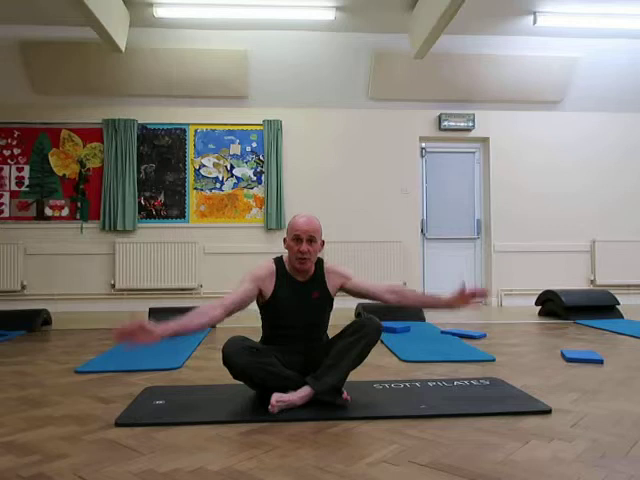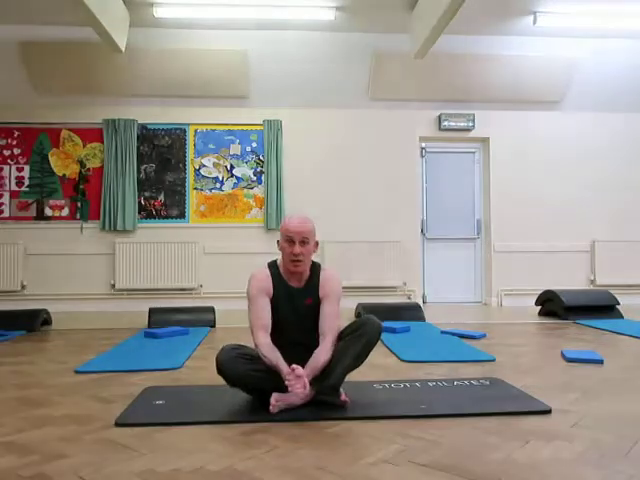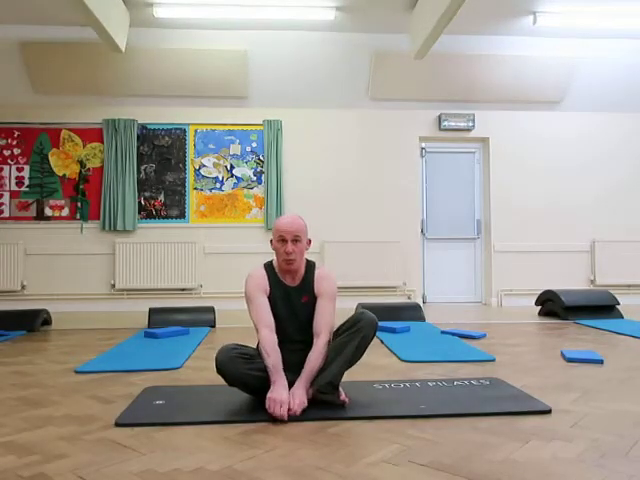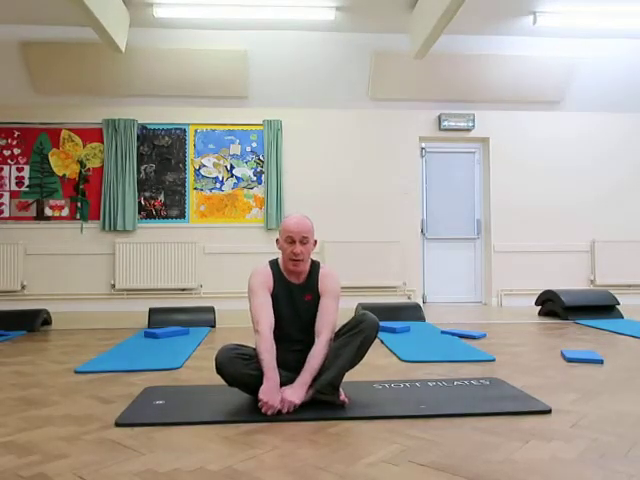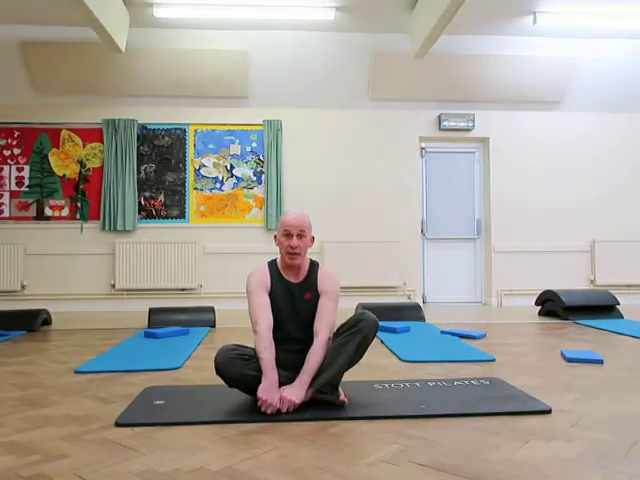
dt=1s
person 1, frame 1
left shoulder: (332, 275)
right shoulder: (265, 274)
left elbow: (386, 293)
right elbow: (220, 309)
left wrist: (443, 301)
right wrist: (163, 330)
left hip: (318, 358)
right hip: (275, 359)
left knee: (370, 326)
right knee: (233, 349)
left ankle: (303, 393)
right ankle: (322, 389)
person 1, frame 2
left shoulder: (328, 280)
right shoulder: (261, 279)
left elbow: (328, 338)
right elbow: (261, 336)
left wrist: (306, 373)
right wrist: (285, 371)
left hip: (315, 362)
right hip: (277, 363)
left knee: (370, 326)
right knee: (227, 358)
left ankle: (305, 393)
right ankle: (322, 390)
person 1, frame 3
left shoulder: (323, 279)
right shoulder: (257, 279)
left elbow: (322, 338)
right elbow: (266, 333)
left wrist: (301, 387)
right wrist: (279, 383)
left hip: (313, 360)
right hip: (276, 361)
left knee: (366, 321)
right knee: (226, 357)
left ankle: (308, 391)
right ankle: (320, 390)
person 1, frame 4
left shoulder: (327, 278)
right shoulder: (262, 277)
left elbow: (323, 336)
right elbow: (263, 331)
left wrist: (300, 385)
right wrist: (271, 381)
left hip: (314, 359)
right hip: (277, 360)
left knee: (368, 322)
right knee: (226, 357)
left ankle: (309, 391)
right ankle: (320, 389)
person 1, frame 5
left shoulder: (326, 279)
right shoulder: (260, 277)
left elbow: (322, 336)
right elbow: (262, 330)
left wrist: (300, 384)
right wrist: (269, 379)
left hip: (314, 360)
right hip: (276, 361)
left knee: (367, 321)
right knee: (225, 358)
left ankle: (308, 390)
right ankle: (319, 389)
